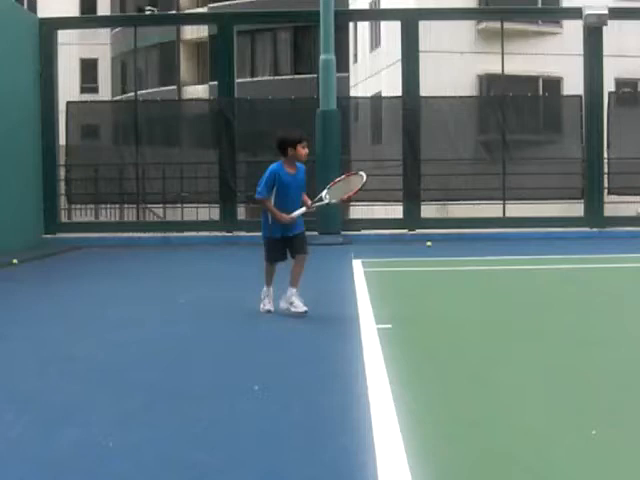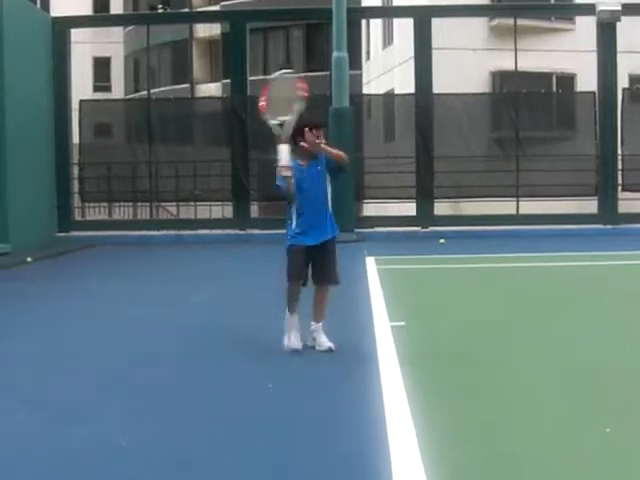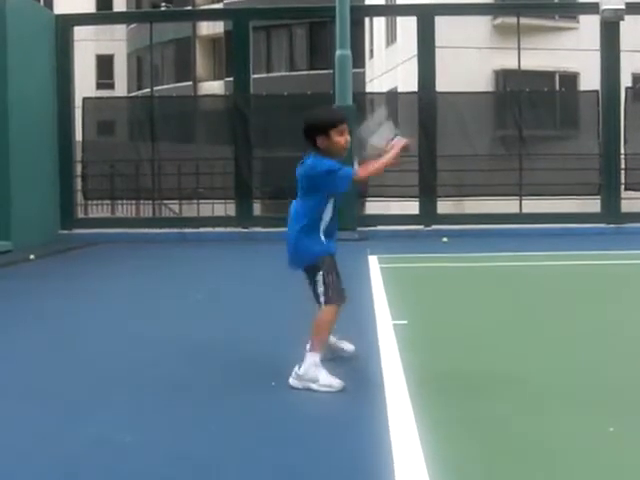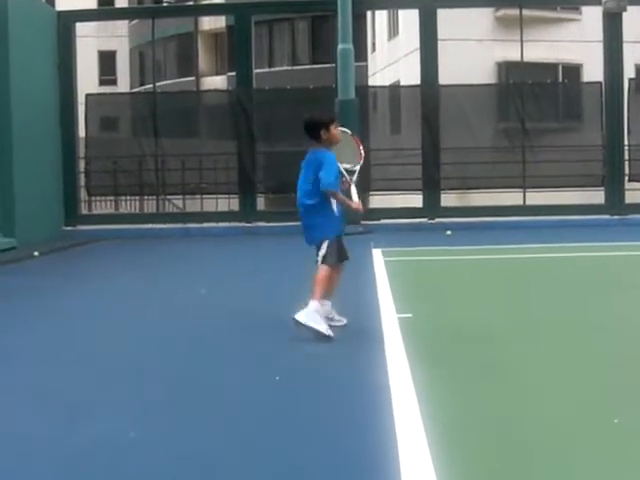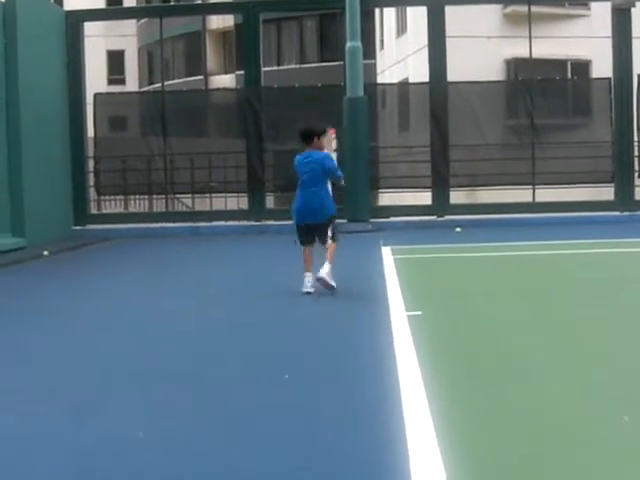
dt=1s
person 1, frame 1
left shoulder: (302, 169)
right shoulder: (274, 171)
right elbow: (262, 197)
left wrist: (307, 202)
right wrist: (279, 216)
left hip: (294, 223)
right hip: (274, 225)
left knee: (301, 255)
right knee: (272, 261)
left ankle: (291, 297)
right ankle: (267, 293)
person 1, frame 2
left shoulder: (322, 161)
right shoulder: (288, 166)
left elbow: (342, 158)
right elbow: (290, 193)
left wrist: (320, 149)
right wrist: (285, 182)
left hip: (326, 233)
right hip: (299, 234)
left knee: (324, 282)
right knee: (294, 281)
left ankle: (317, 329)
right ankle: (291, 320)
person 1, frame 3
left shoulder: (316, 163)
right shoulder: (320, 168)
right elbow: (361, 176)
right wrist: (393, 152)
left hip: (316, 241)
right hip: (312, 245)
left knee: (335, 296)
right knee: (331, 300)
left ankle: (324, 340)
right ankle: (309, 368)
person 1, frame 4
left shoulder: (311, 156)
right shoulder: (327, 157)
right elbow: (329, 188)
left wrist: (341, 182)
right wrist: (350, 204)
left hip: (313, 218)
right hip: (325, 221)
left knee: (337, 263)
right knee: (327, 263)
left ankle: (325, 310)
right ankle: (312, 310)
person 1, frame 5
left shoulder: (297, 160)
right shoulder: (325, 157)
right elbow: (338, 178)
right wrist: (339, 180)
left hip: (302, 210)
right hip: (322, 209)
left knee: (307, 245)
right knee: (330, 241)
left ankle: (308, 282)
right ankle: (325, 271)
